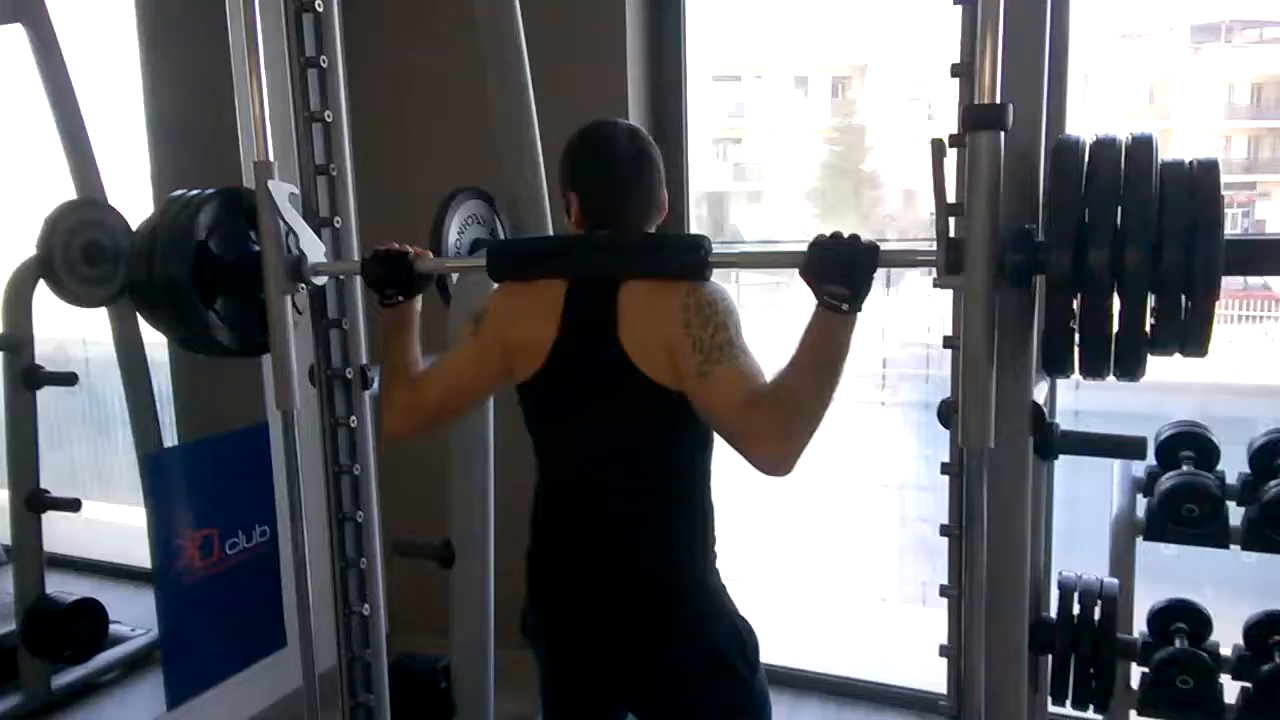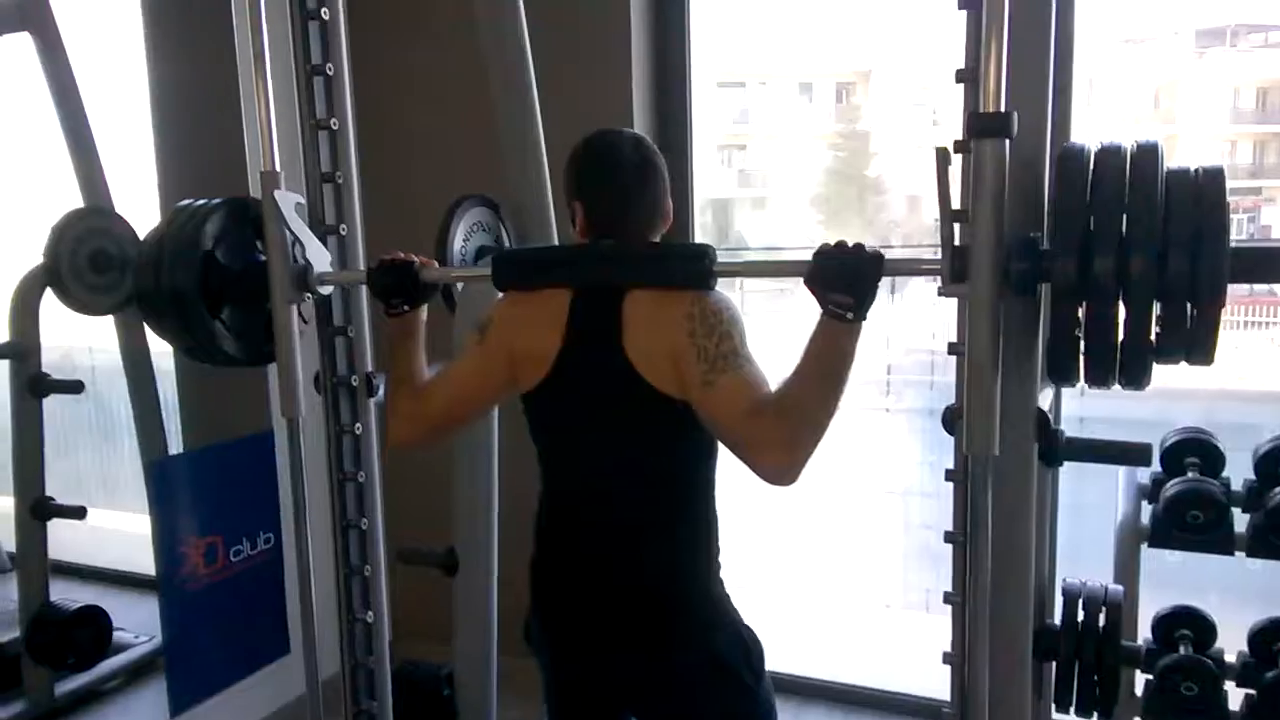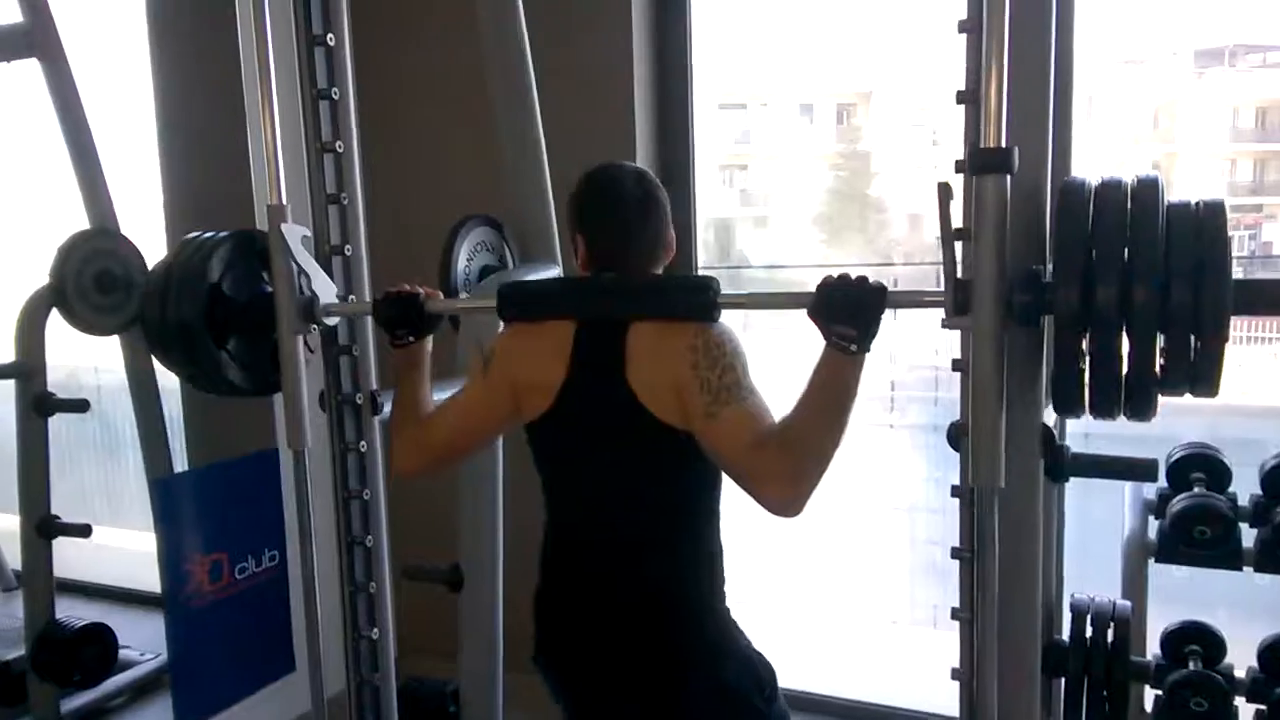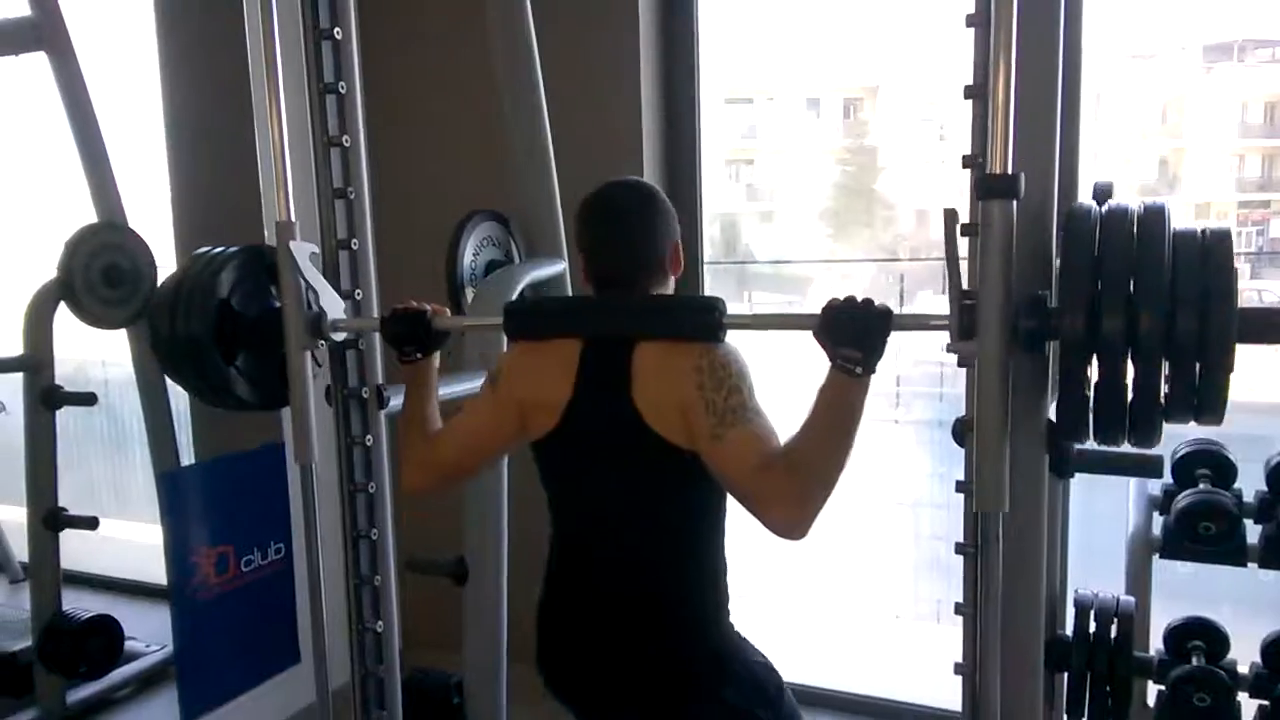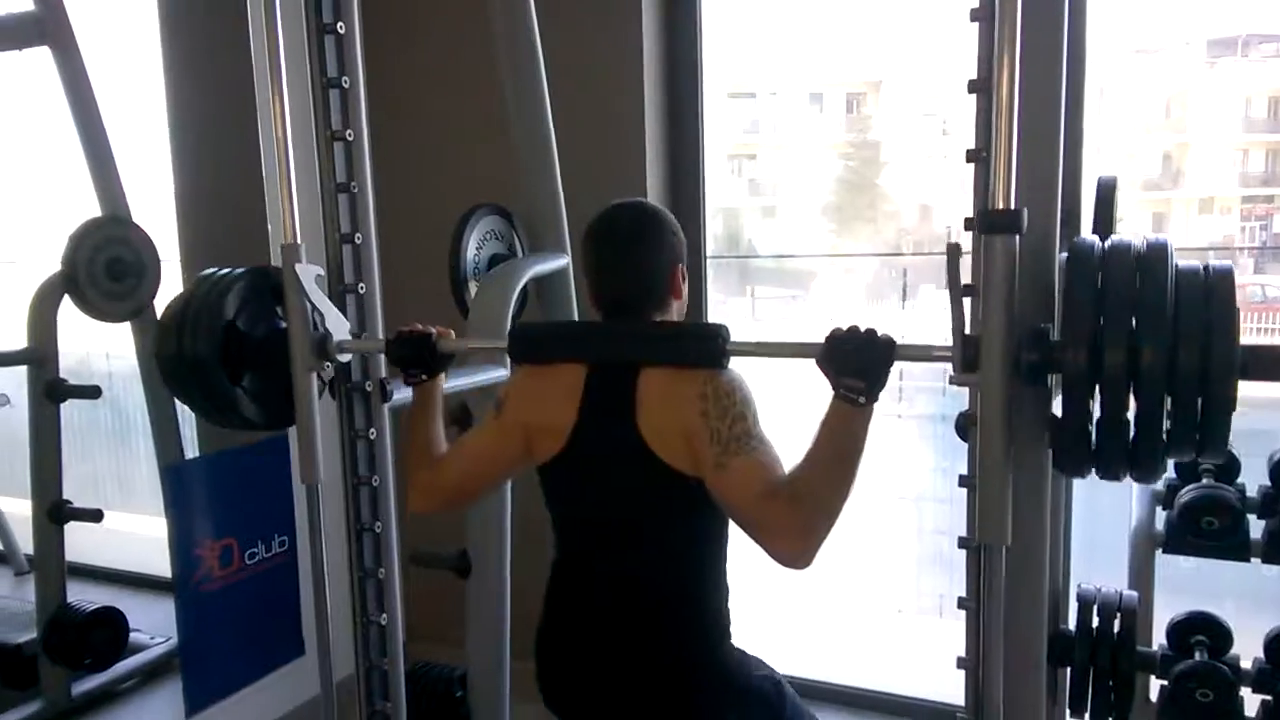
dt=0.1s
person 1, frame 1
left shoulder: (519, 303)
right shoulder: (682, 301)
left elbow: (404, 411)
right elbow: (773, 443)
left wrist: (401, 301)
right wrist: (836, 306)
left hip: (561, 603)
right hip: (675, 610)
person 1, frame 2
left shoulder: (525, 312)
right shoulder: (687, 310)
left elbow: (409, 421)
right elbow: (778, 452)
left wrist: (407, 310)
right wrist: (841, 314)
left hip: (566, 611)
right hip: (678, 618)
person 1, frame 3
left shoulder: (528, 343)
right shoulder: (689, 341)
left elbow: (413, 452)
right elbow: (781, 484)
left wrist: (412, 343)
right wrist: (843, 347)
left hip: (568, 638)
right hip: (678, 646)
person 1, frame 4
left shoulder: (534, 361)
right shoulder: (694, 361)
left elbow: (421, 469)
right elbow: (787, 505)
left wrist: (419, 359)
right wrist: (848, 368)
left hip: (572, 649)
right hip: (683, 659)
person 1, frame 5
left shoulder: (540, 383)
right shoulder: (699, 389)
left elbow: (428, 493)
right elbow: (791, 535)
left wrist: (426, 381)
right wrist: (852, 398)
left hip: (570, 672)
